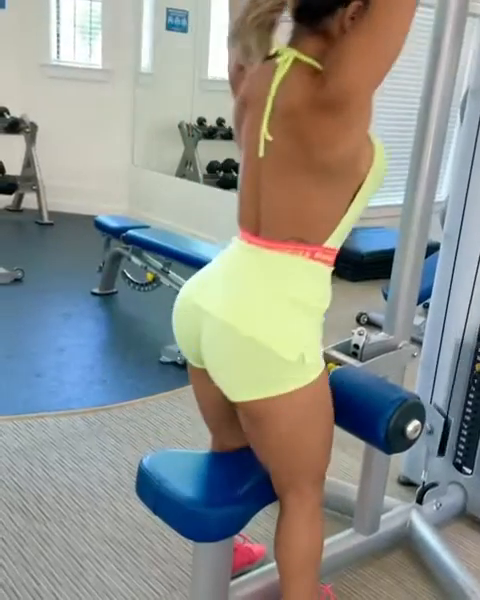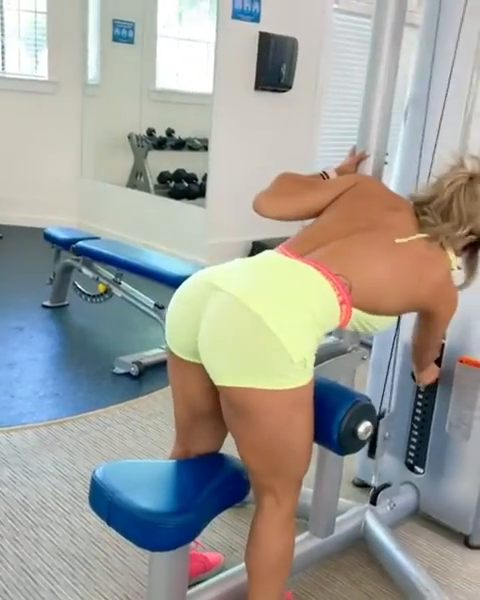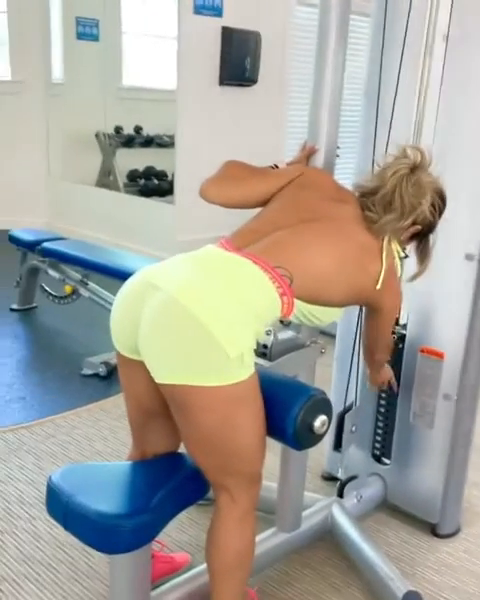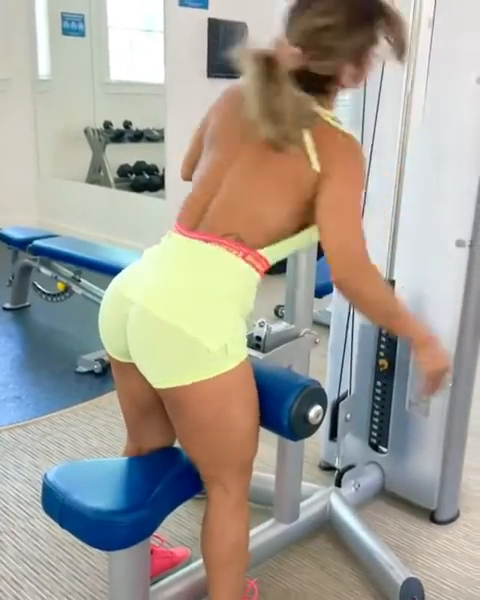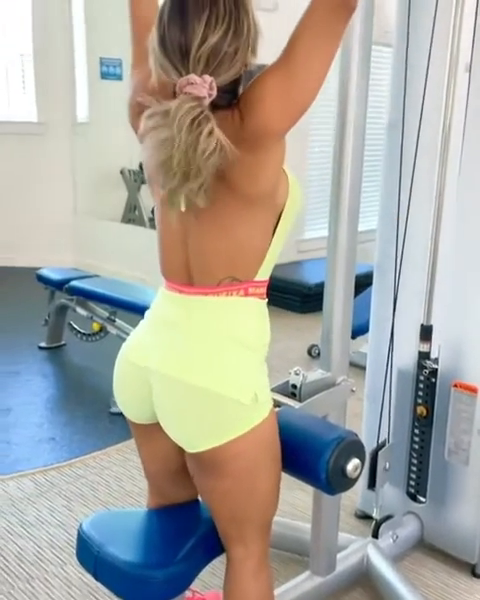
dt=1s
person 1, frame 1
left shoulder: (254, 74)
right shoulder: (334, 96)
left hip: (205, 299)
right hip: (266, 328)
left knee: (231, 449)
right knee: (303, 494)
person 1, frame 2
left shoulder: (369, 190)
right shoulder: (439, 283)
left elbow: (268, 201)
right elbow: (424, 356)
left wrist: (334, 178)
right wrist: (425, 371)
left hip: (202, 290)
right hip: (264, 328)
left knee: (192, 453)
right knee: (278, 497)
person 1, frame 3
left shoulder: (315, 181)
right shoulder: (384, 275)
left elbow: (215, 187)
right elbow: (376, 354)
right wrist: (380, 372)
left hip: (144, 288)
right hip: (205, 323)
left knee: (150, 454)
right knee: (238, 492)
person 1, frame 4
left shoulder: (234, 100)
right shoulder: (337, 152)
right elbow: (351, 274)
right wrist: (423, 342)
left hip: (131, 291)
right hip: (195, 319)
left knee: (146, 451)
right knee: (229, 487)
person 1, frame 5
left shoulder: (155, 122)
right shoulder: (255, 129)
left hip: (146, 356)
right hip: (216, 372)
left knee: (169, 511)
right knee: (248, 547)
